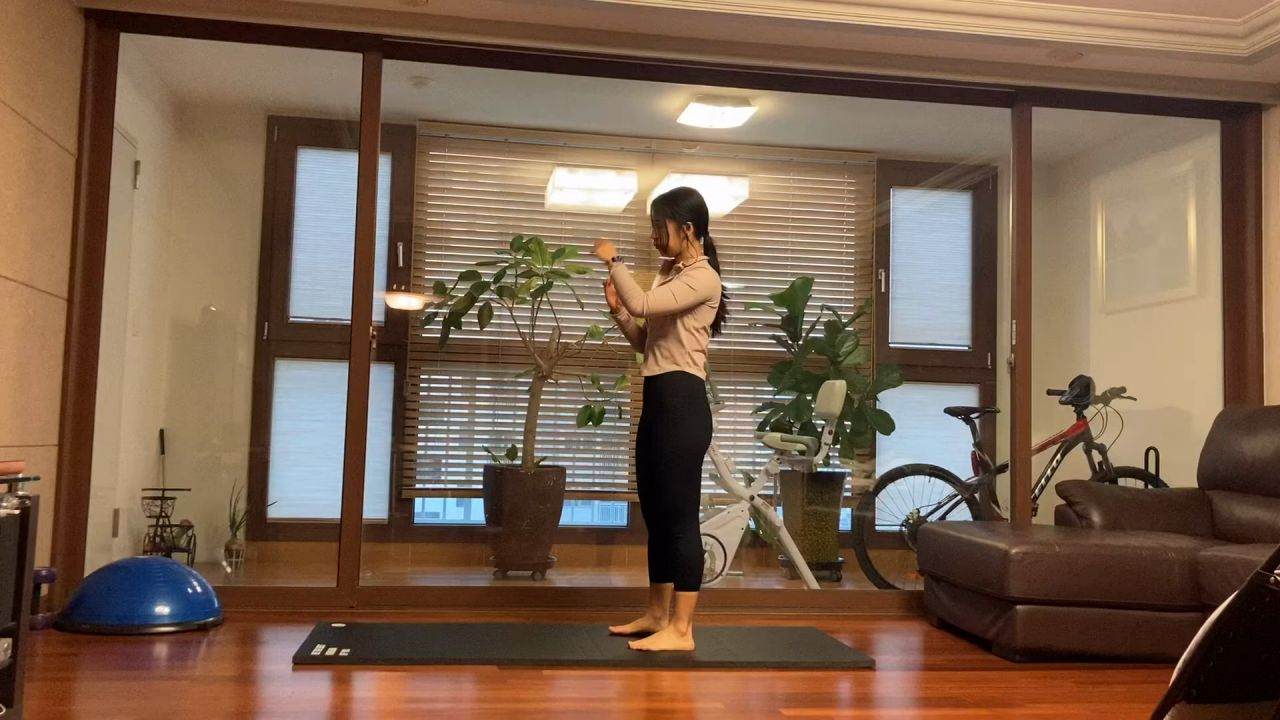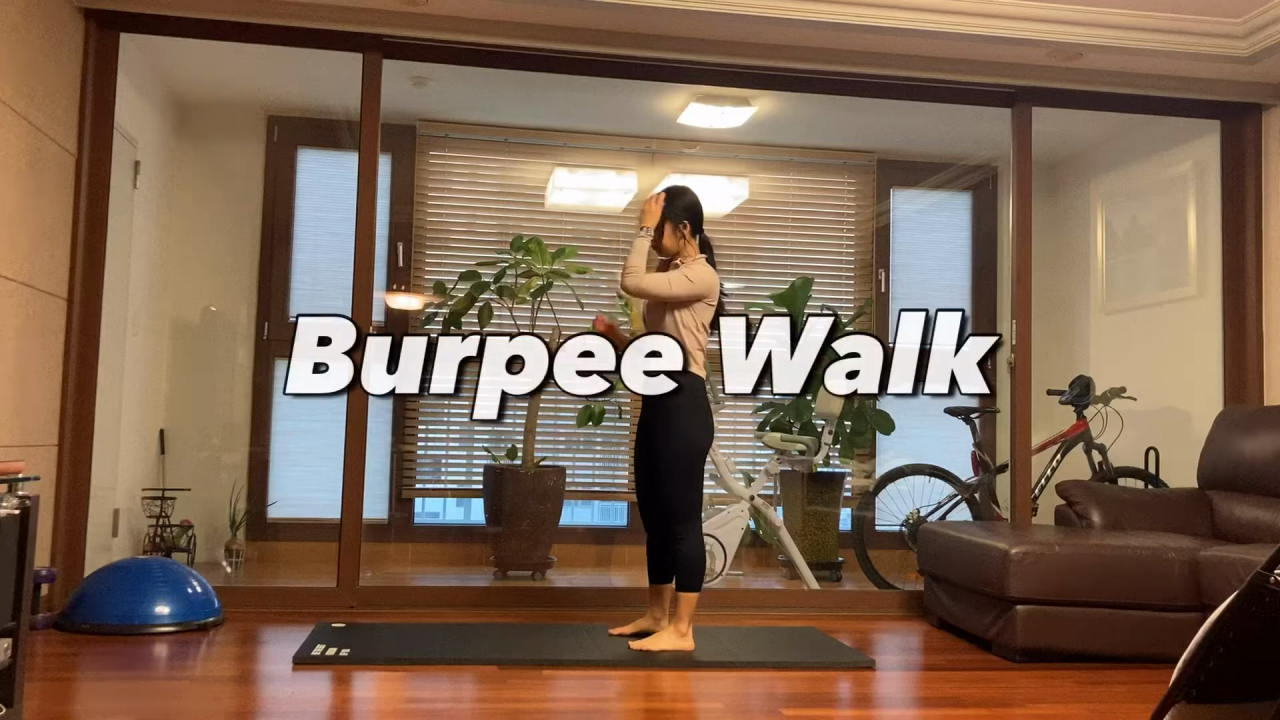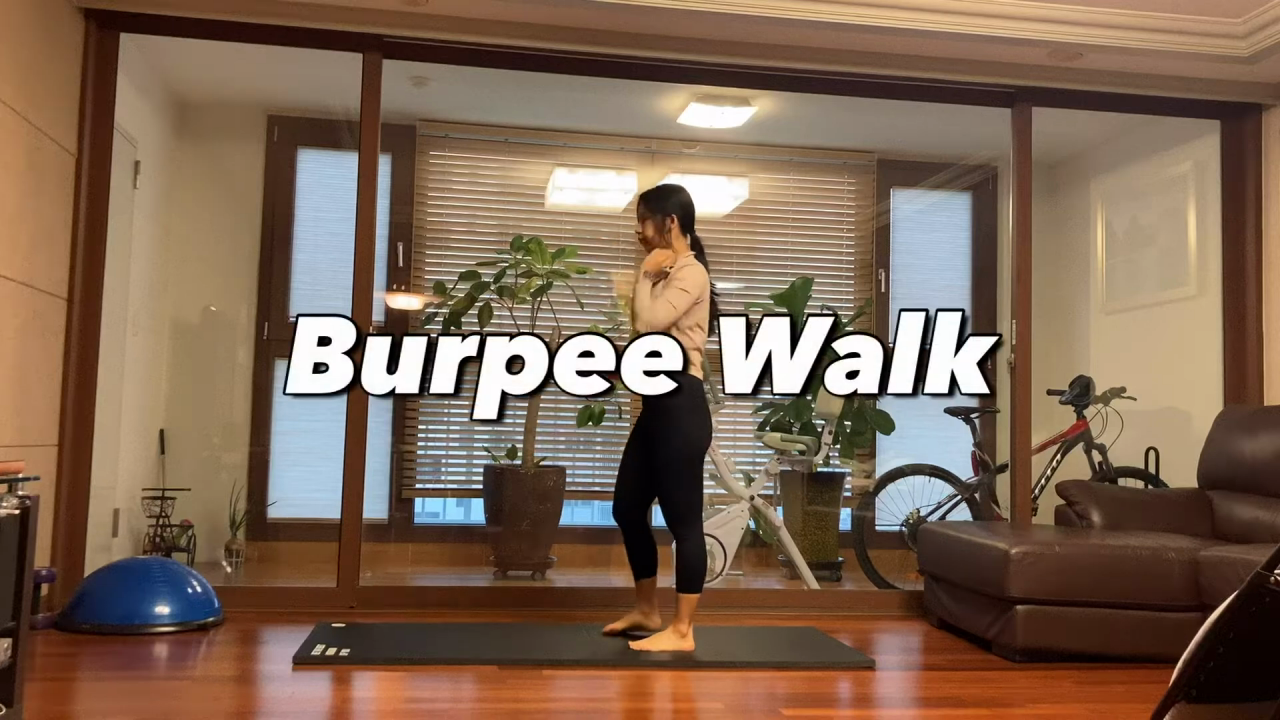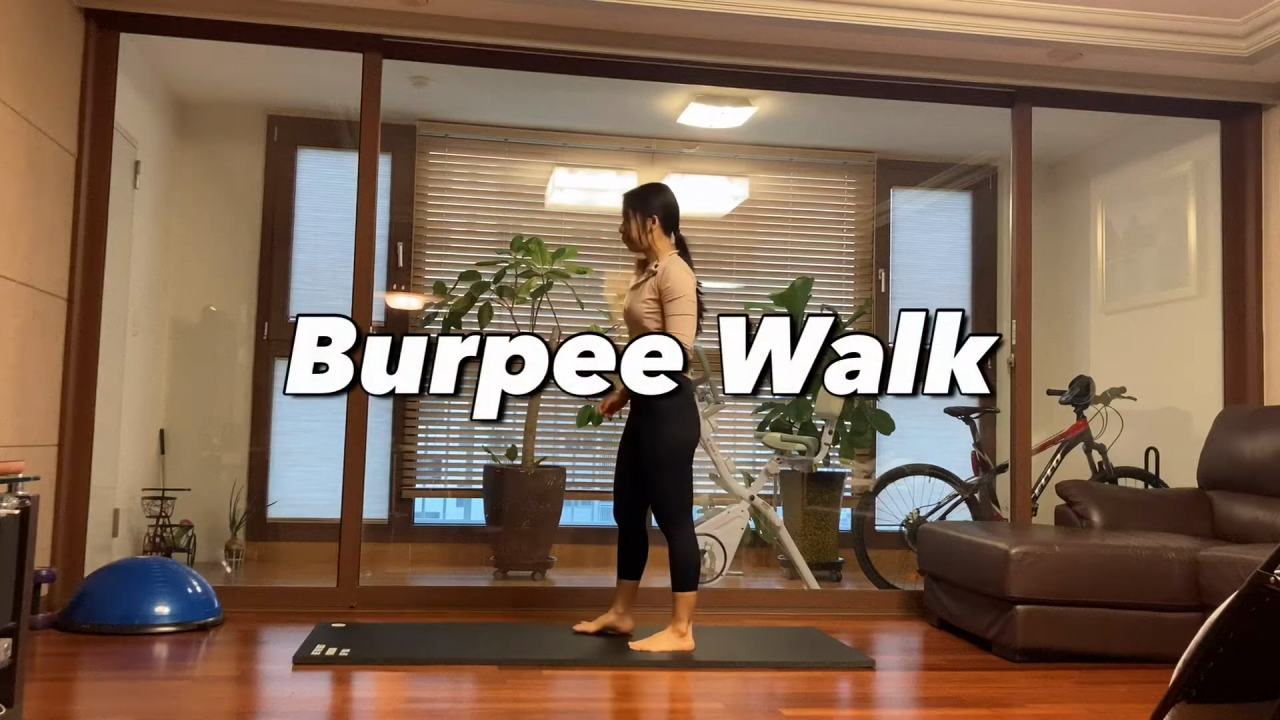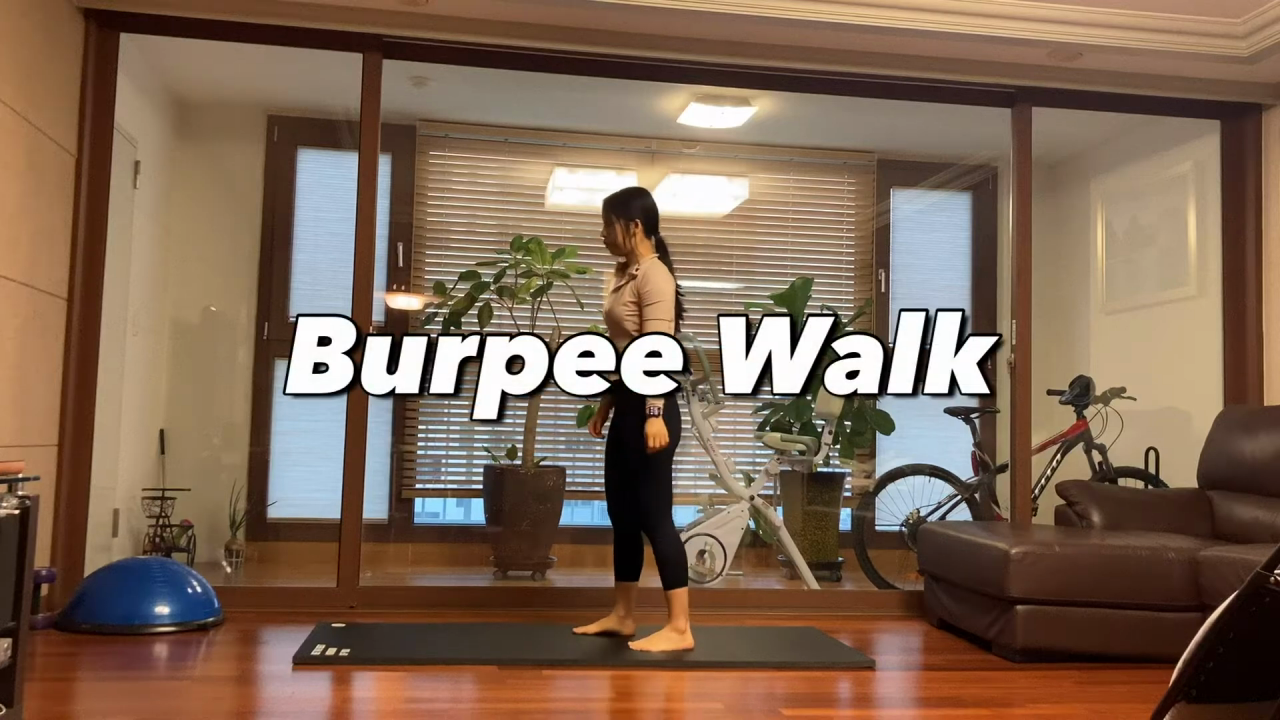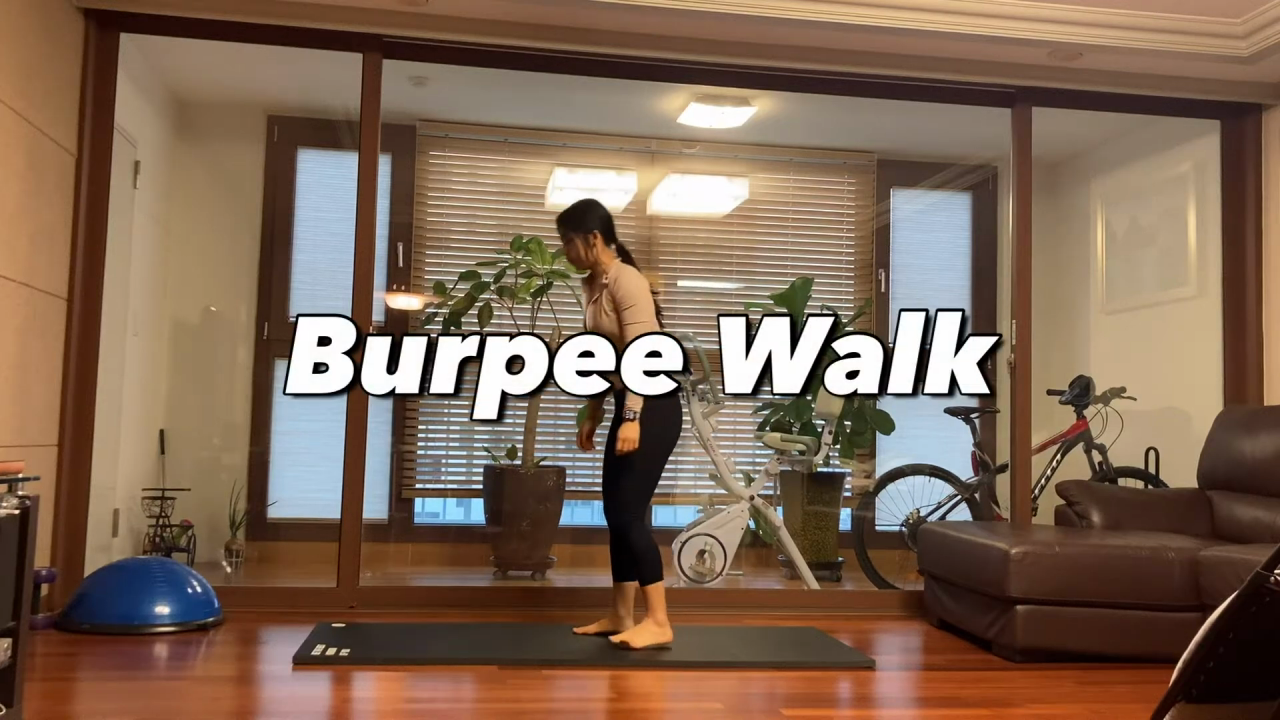
dt=0.3s
person 1, frame 1
left shoulder: (703, 278)
right shoulder: (670, 273)
left elbow: (641, 303)
right elbow: (647, 341)
left wrist: (614, 261)
right wrist: (617, 310)
left hip: (682, 403)
right hip: (658, 402)
left knee: (680, 518)
right knee: (656, 515)
left ankle: (681, 629)
right ankle: (657, 614)
person 1, frame 2
left shoulder: (701, 275)
right shoulder: (670, 275)
left elbow: (631, 283)
left wrist: (643, 230)
right wrist: (619, 338)
left hip: (683, 403)
right hip: (656, 402)
left knee: (681, 518)
right knee: (654, 517)
left ankle: (681, 629)
right ankle: (657, 615)
person 1, frame 3
left shoulder: (689, 274)
right shoulder: (666, 273)
left elbow: (647, 323)
left wrist: (644, 276)
left hip: (681, 406)
right hip: (655, 404)
left knee: (682, 519)
right knee: (627, 509)
left ankle: (682, 630)
right ankle: (646, 611)
person 1, frame 4
left shoulder: (676, 273)
right shoulder: (647, 271)
left elbow: (678, 351)
right wrist: (622, 390)
left hip: (670, 408)
right hip: (644, 407)
left knee: (674, 519)
right knee: (628, 513)
left ankle: (680, 630)
right ankle: (621, 613)
person 1, frame 5
left shoulder: (654, 276)
right shoulder: (625, 275)
left wrist: (656, 415)
right wrist: (605, 406)
left hip: (648, 407)
right hip: (627, 406)
left knee: (654, 518)
right knee: (622, 514)
left ankle: (679, 628)
right ankle: (622, 615)
person 1, frame 6
left shoulder: (627, 281)
right shoulder: (593, 286)
left wrist: (632, 418)
right wrist: (592, 417)
left hip: (653, 408)
right hip: (627, 406)
left knee: (628, 511)
right knee: (617, 511)
left ankle: (658, 621)
right ankle: (620, 615)
